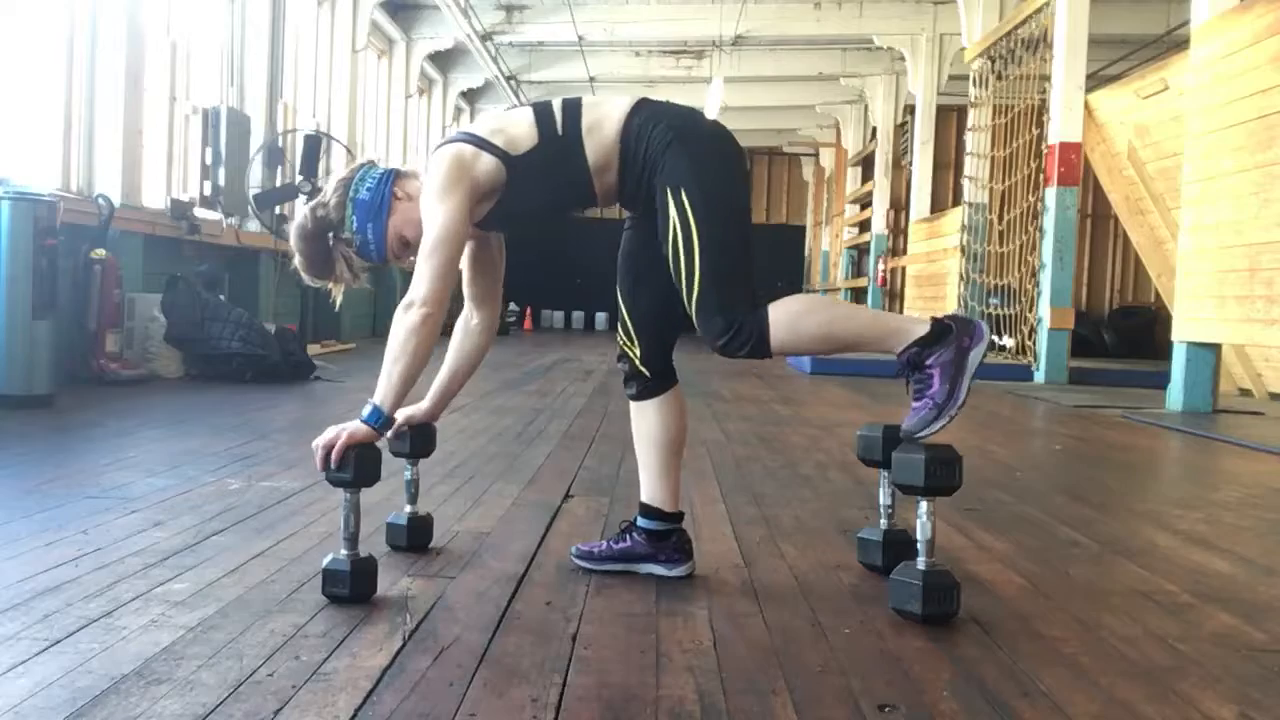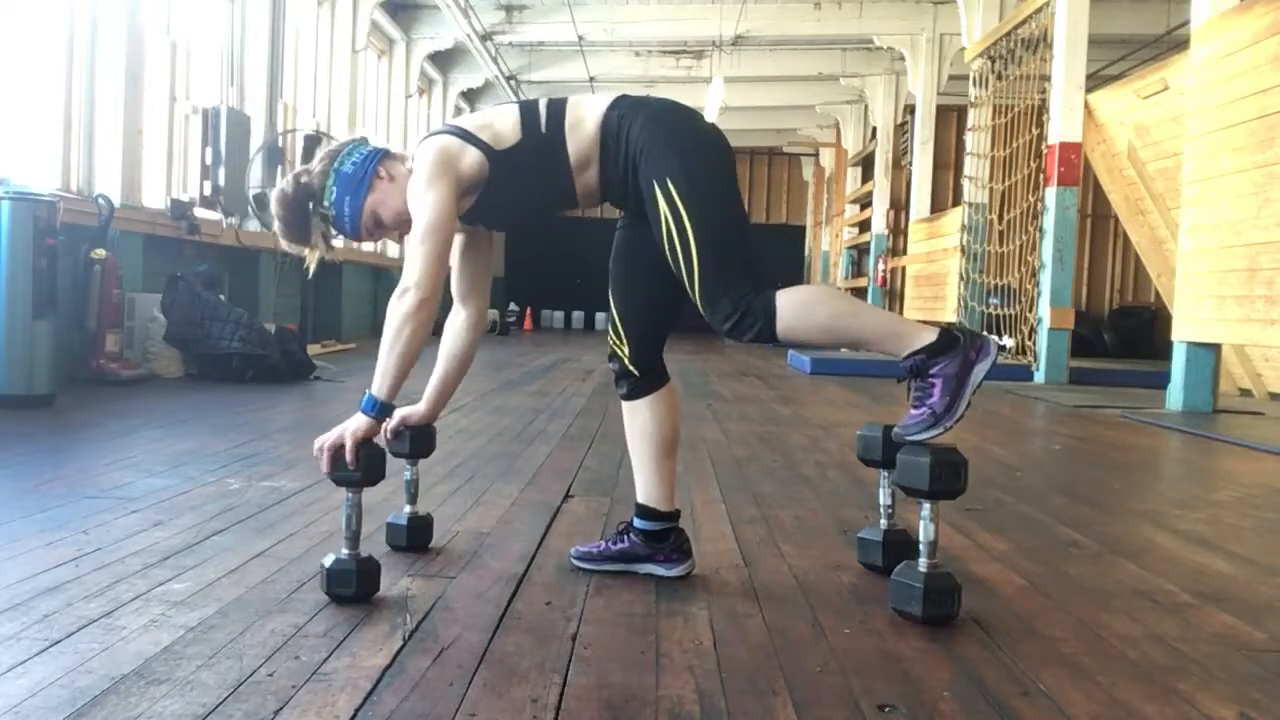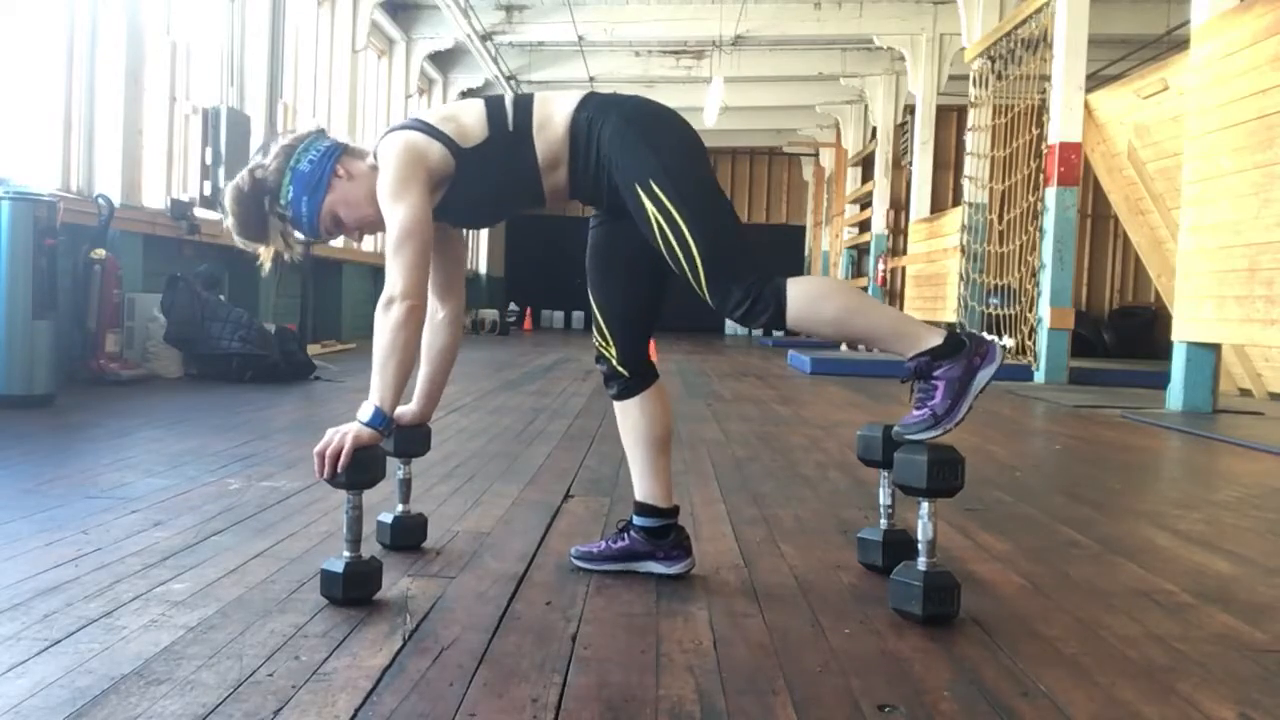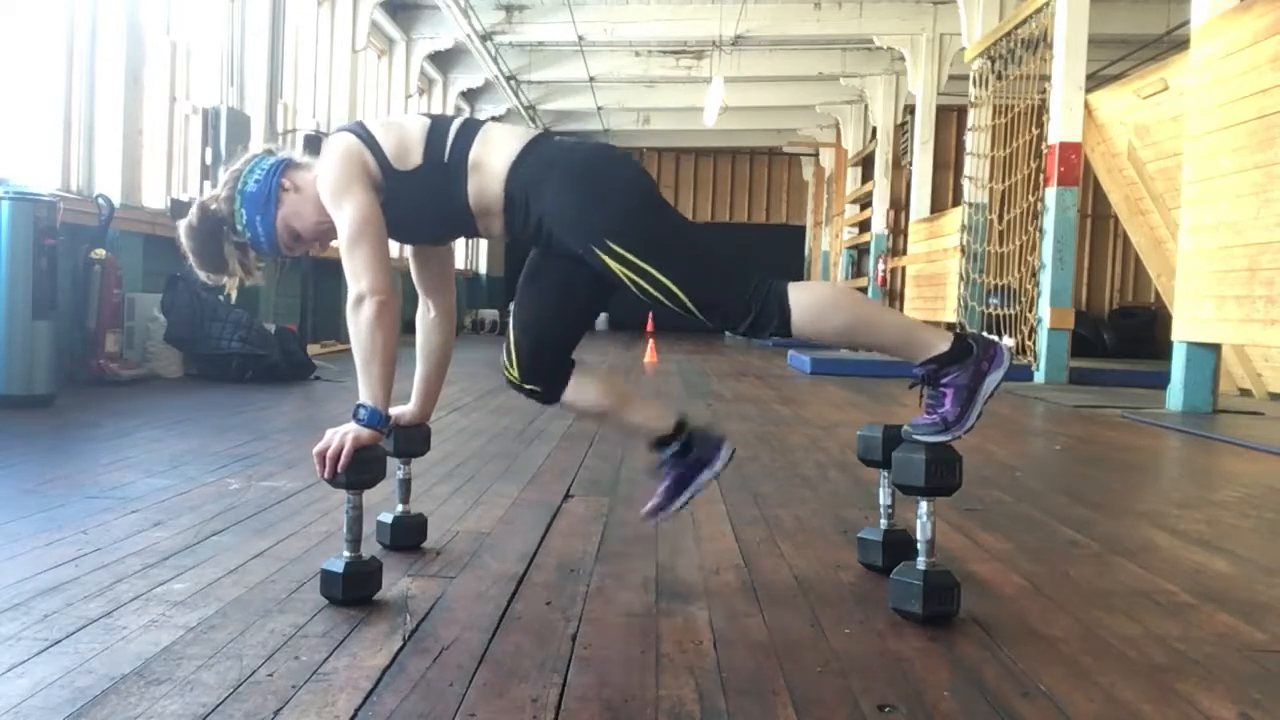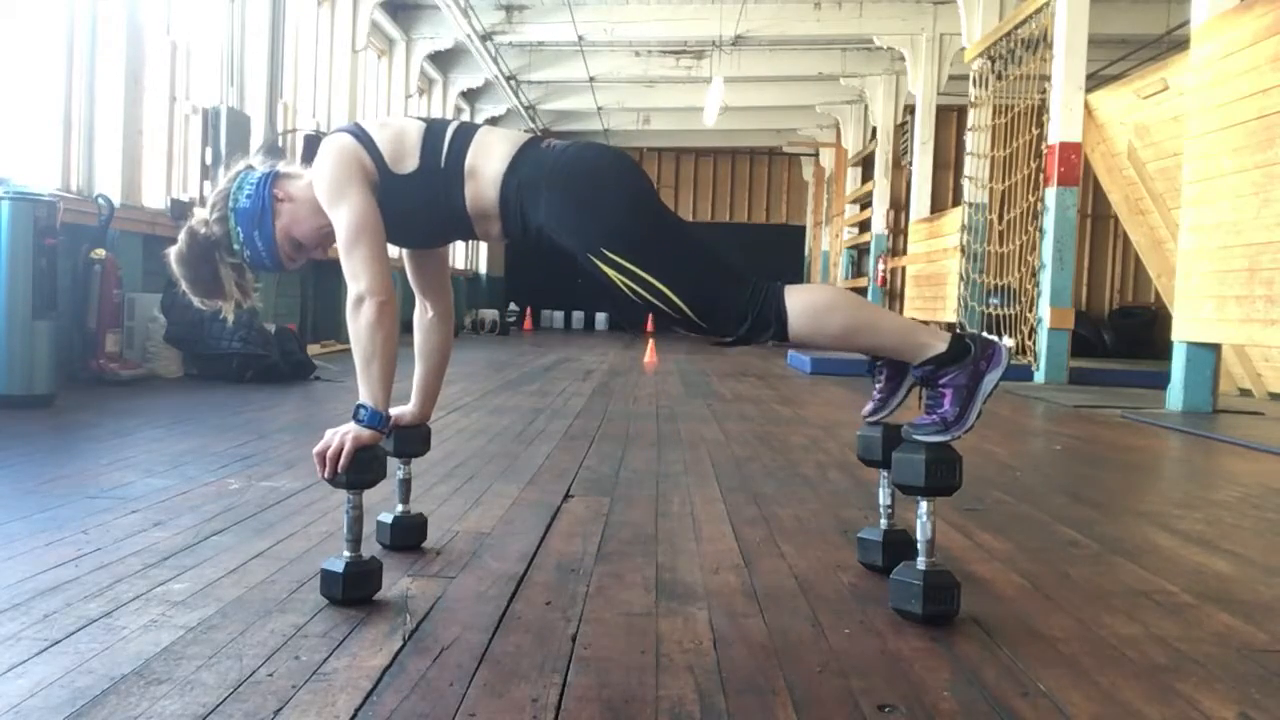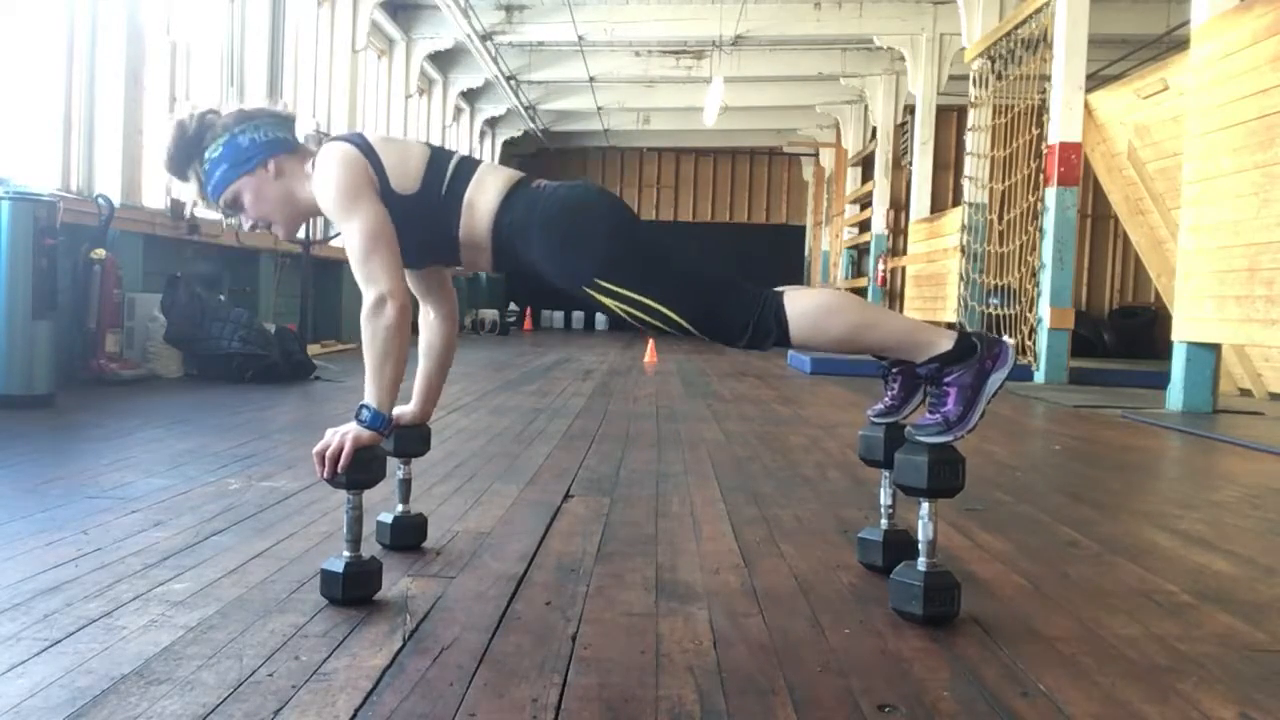
dt=0.7s
person 1, frame 1
left shoulder: (449, 174)
right shoulder: (468, 208)
left elbow: (422, 307)
right elbow: (479, 316)
left wrist: (375, 417)
right wrist: (431, 408)
left hip: (678, 153)
right hip: (659, 185)
left knee: (733, 329)
right knee: (642, 362)
left ankle: (936, 343)
right ankle: (661, 533)
person 1, frame 2
left shoulder: (436, 162)
right shoulder: (460, 198)
left elbow: (415, 296)
right elbow: (468, 309)
left wrist: (372, 408)
right wrist: (426, 410)
left hip: (664, 149)
right hip: (645, 183)
left knee: (739, 311)
right knee: (633, 360)
left ankle: (939, 350)
right ankle: (658, 532)
person 1, frame 3
left shoulder: (402, 159)
right shoulder: (430, 191)
left elbow: (401, 301)
right elbow: (444, 306)
left wrist: (375, 418)
right wrist: (418, 410)
left hip: (632, 144)
right hip: (615, 183)
left knee: (744, 294)
right knee: (621, 360)
left ankle: (946, 354)
right ankle: (656, 531)
person 1, frame 4
left shoulder: (341, 161)
right shoulder: (390, 191)
left elbow: (370, 299)
right elbow: (436, 303)
left wrist: (369, 418)
right wrist: (417, 411)
left hip: (579, 192)
right hip: (569, 210)
left knee: (747, 305)
right knee: (531, 367)
left ankle: (952, 356)
right ankle: (681, 443)
person 1, frame 5
left shoulder: (336, 166)
right shoulder: (390, 196)
left elbow: (371, 299)
right elbow: (433, 303)
left wrist: (370, 415)
right wrist: (417, 409)
left hip: (578, 193)
right hip: (576, 193)
left knee: (747, 311)
right knee: (726, 308)
left ankle: (951, 352)
right ankle: (898, 348)
person 1, frame 6
left shoulder: (336, 168)
right shoulder: (372, 190)
left elbow: (385, 300)
right elbow: (437, 304)
left wrist: (372, 417)
right wrist: (419, 408)
left hip: (567, 233)
right hip: (566, 228)
left knee: (750, 319)
right knee: (746, 312)
left ankle: (955, 351)
right ankle: (910, 359)
